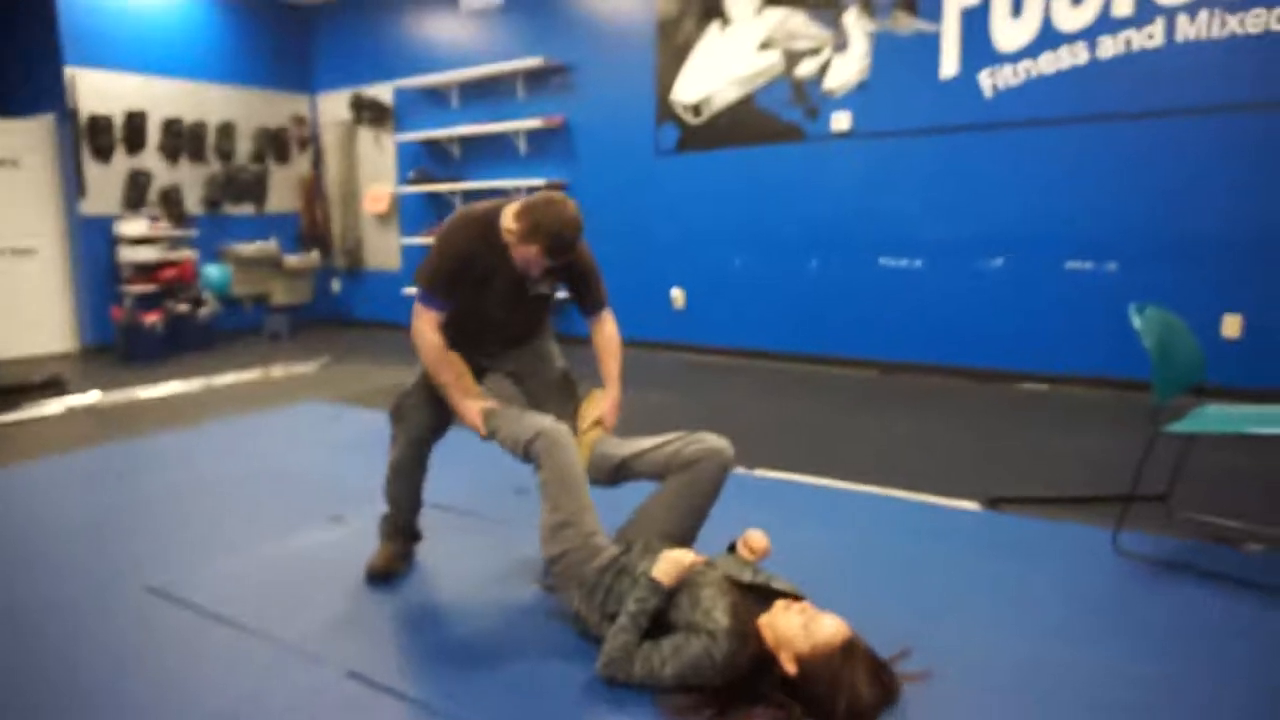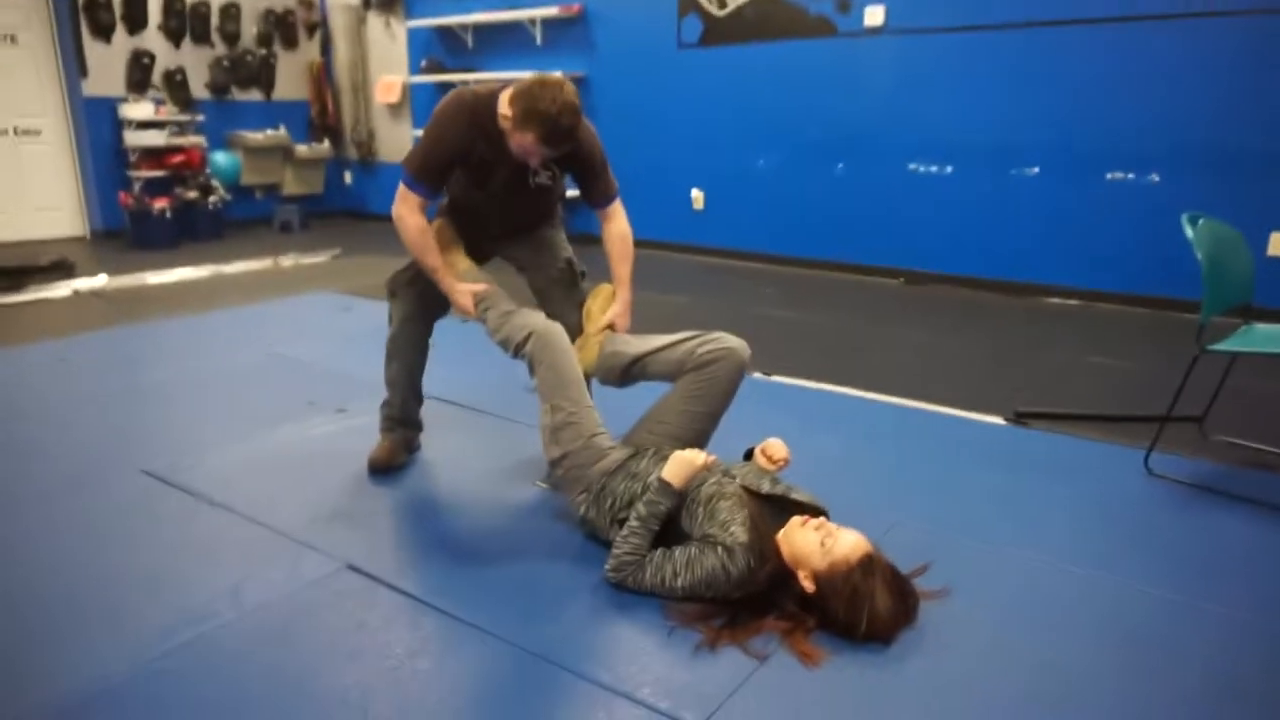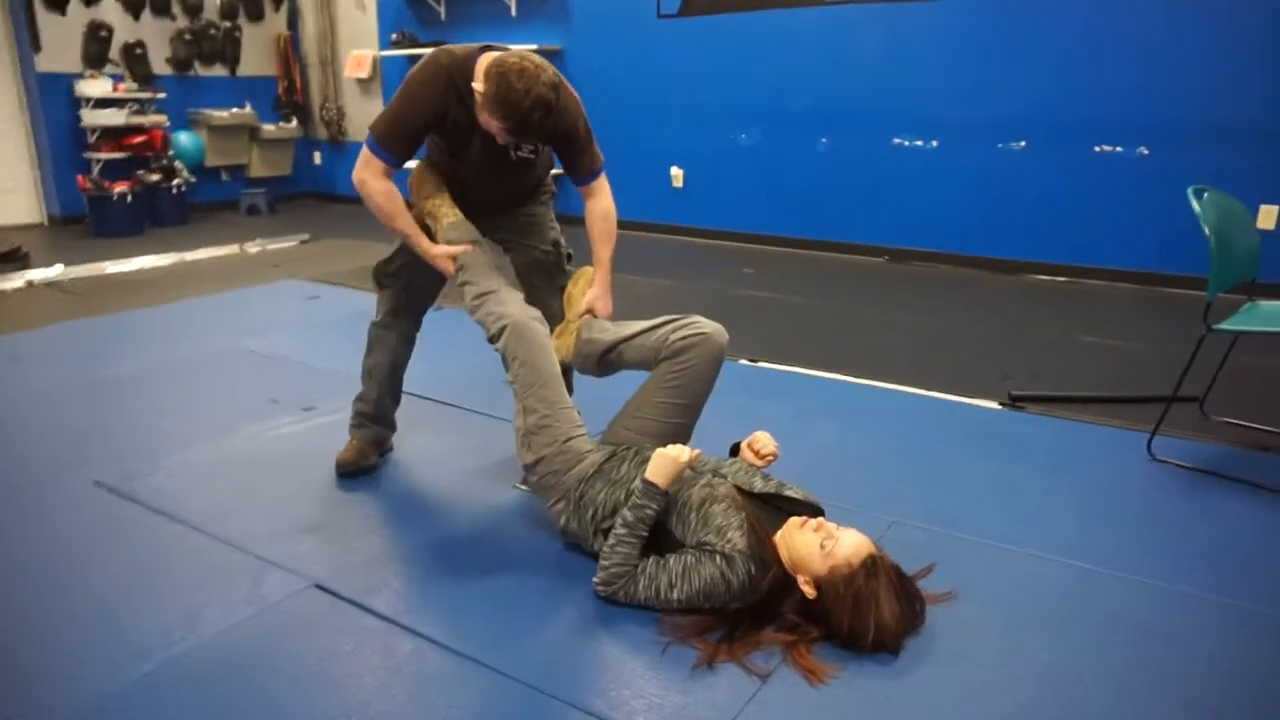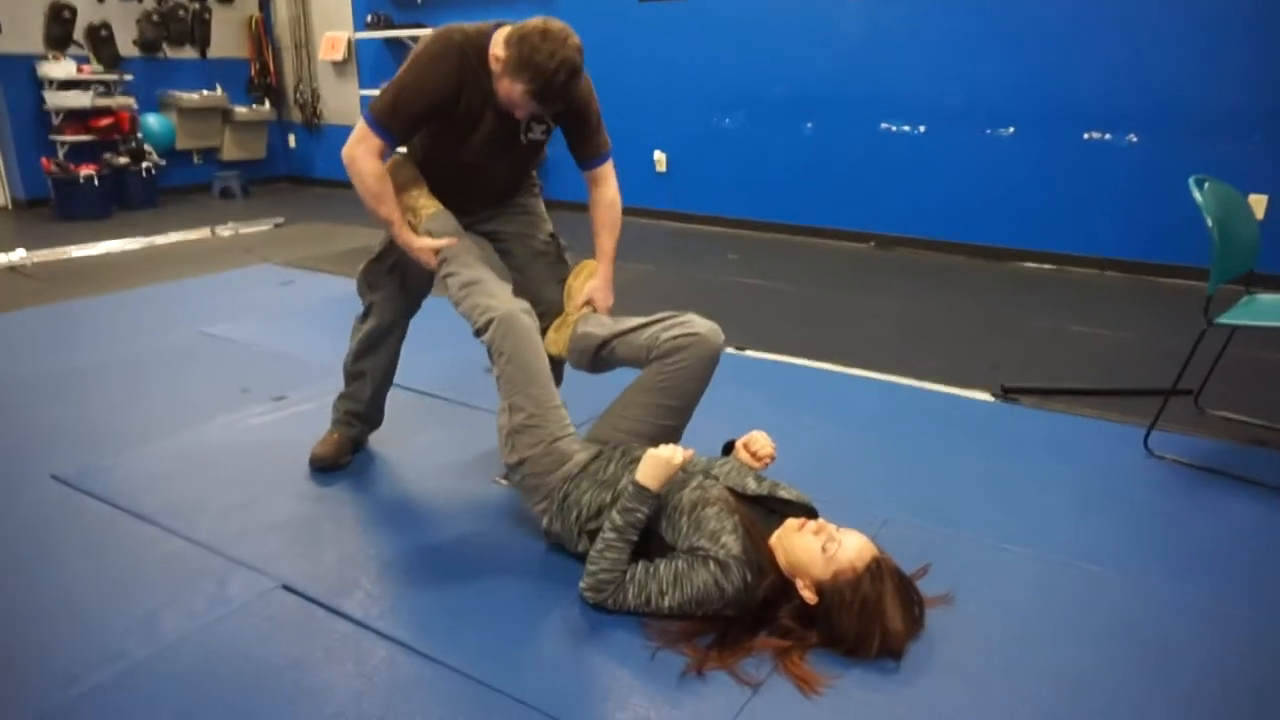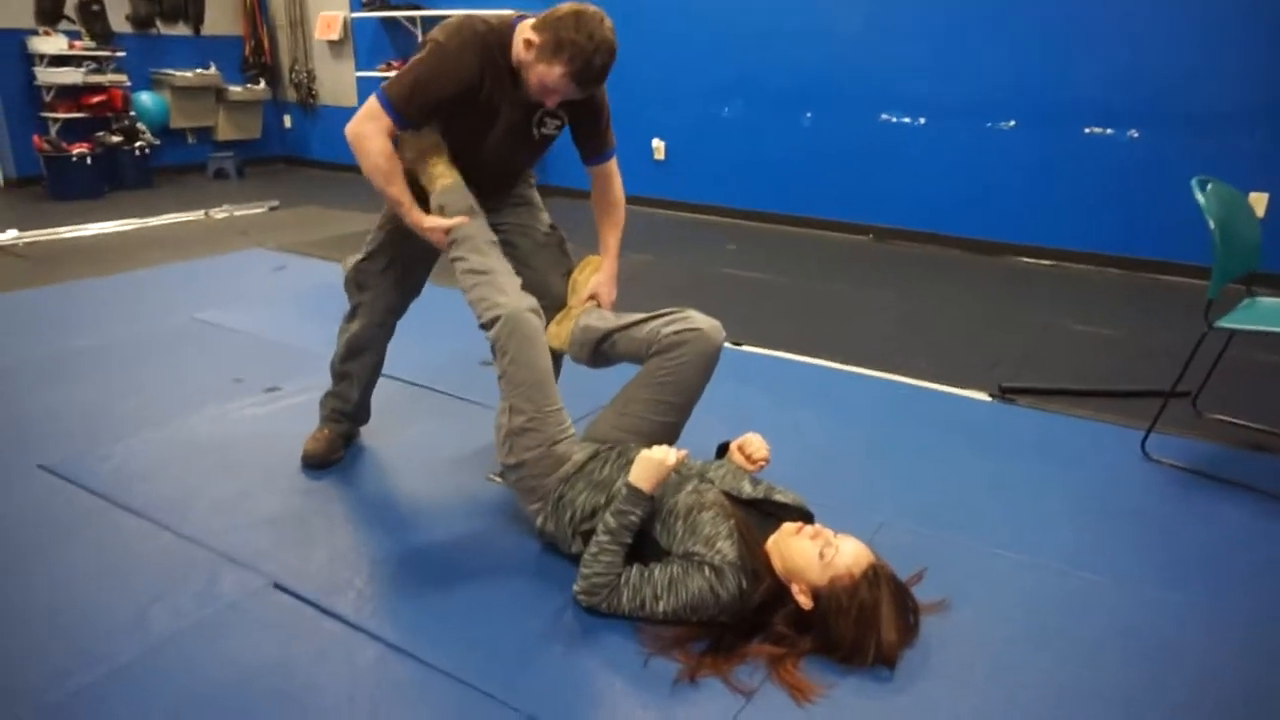
dt=0.3s
person 1, frame 1
left shoulder: (719, 648)
left elbow: (614, 664)
left wrist: (657, 583)
right wrist: (741, 555)
left hip: (598, 581)
right hip: (640, 556)
left knee: (550, 435)
right ankle: (594, 448)
person 1, frame 2
left shoulder: (734, 563)
right shoulder: (798, 512)
left elbow: (623, 570)
left wrist: (666, 487)
right wrist: (760, 462)
left hip: (604, 484)
right hip: (645, 461)
left knee: (543, 334)
right knee: (725, 353)
left ankle: (471, 282)
right ankle: (600, 348)
person 1, frame 3
left shoulder: (731, 570)
right shoulder: (790, 508)
left elbow: (613, 580)
left wrist: (652, 485)
right wrist: (746, 458)
left hip: (583, 487)
right hip: (624, 459)
left knee: (522, 327)
right knee: (702, 338)
left ankle: (453, 231)
right ankle: (580, 337)
person 1, frame 4
left shoulder: (728, 580)
right shoulder: (801, 516)
left elbow: (603, 588)
left wrist: (642, 488)
right wrist: (740, 461)
left hip: (572, 492)
right hip: (617, 457)
left knee: (511, 321)
right knee: (700, 337)
right ankle: (580, 333)
person 1, frame 5
left shoulder: (721, 583)
right shoulder: (782, 514)
left elbow: (596, 589)
left wrist: (637, 490)
right wrist: (736, 462)
left hip: (564, 489)
right hip: (605, 456)
left knee: (514, 315)
right knee: (698, 334)
left ankle: (449, 191)
right ankle: (579, 327)
person 2, frame 1
left shoulder: (570, 250)
right shoulder: (464, 235)
left elbow: (601, 321)
right elbow: (426, 326)
left wrist: (611, 392)
right wrist: (459, 401)
left hip: (525, 345)
right hip: (459, 347)
right knee: (411, 431)
right ankle: (397, 538)
person 2, frame 2
left shoulder: (575, 135)
right shoulder: (459, 116)
left elbow: (611, 215)
right elbow: (406, 210)
left wrist: (622, 298)
right wrist: (449, 285)
left hip: (534, 229)
right hip: (465, 223)
left knee: (571, 325)
right knee: (409, 311)
right ankle: (399, 431)
person 2, frame 3
left shoulder: (559, 104)
right shoulder: (437, 79)
left elbow: (596, 193)
right elbow: (368, 175)
left wrist: (601, 282)
right wrist: (423, 247)
left hip: (522, 205)
right hip: (448, 199)
left knee: (556, 313)
right knee: (397, 303)
right ankle: (370, 430)
person 2, frame 4
left shoulder: (569, 86)
right shoulder: (445, 57)
left elbow: (601, 180)
right elbow: (361, 152)
left wrist: (603, 272)
right wrist: (405, 238)
left hip: (510, 199)
right hip: (433, 195)
left knee: (553, 305)
right knee: (385, 306)
right ankle: (350, 424)
person 2, frame 5
left shoulder: (579, 86)
right shoulder: (462, 46)
left elbow: (605, 176)
right elbow: (364, 129)
left wrist: (607, 267)
right wrist: (413, 216)
left hip: (506, 193)
right hip: (430, 192)
left knee: (556, 298)
right knee: (374, 301)
right ankle: (339, 418)
